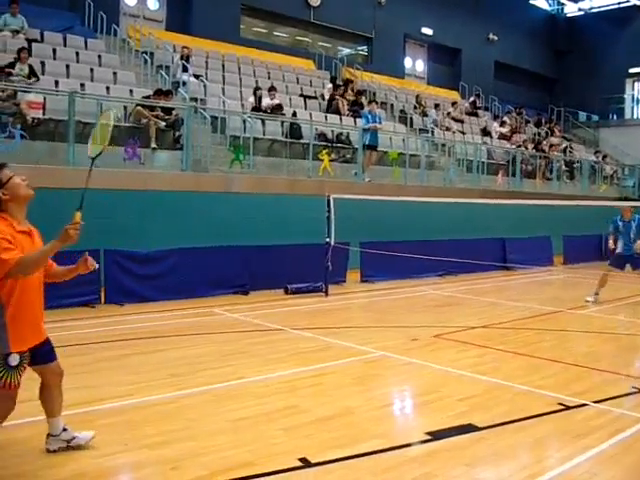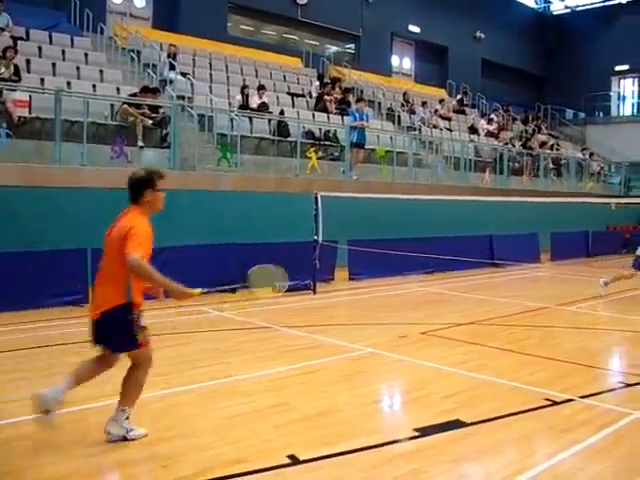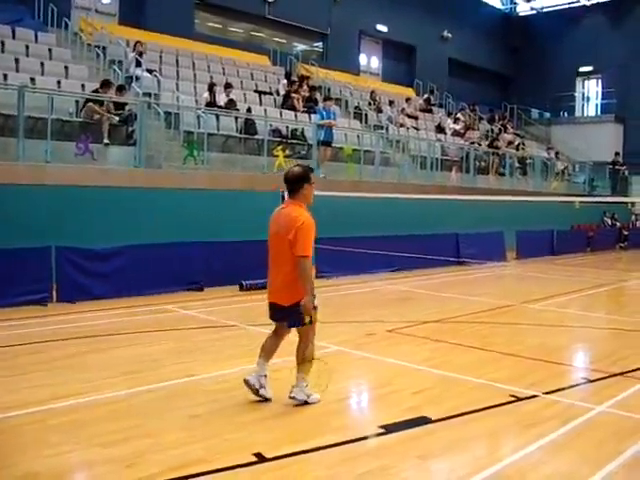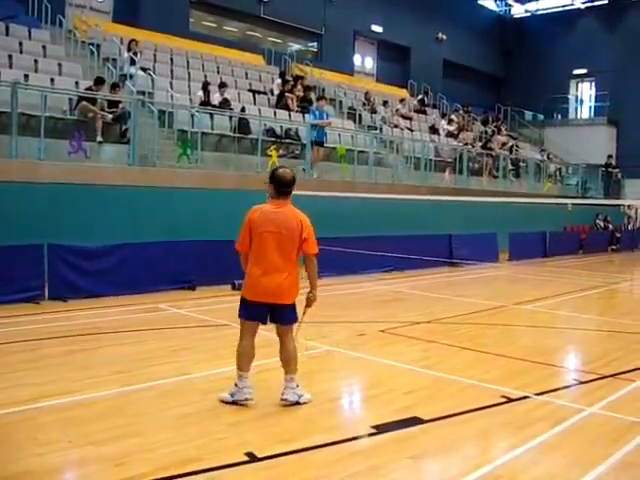
dt=1s
person 1, frame 1
left shoulder: (30, 231)
left elbow: (49, 273)
left wrist: (78, 268)
right wrist: (58, 243)
left hip: (32, 329)
left knee: (53, 374)
left ankle: (58, 434)
person 1, frame 2
left shoulder: (126, 220)
right shoulder: (139, 225)
right elbow: (134, 263)
left wrist: (148, 285)
right wrist: (172, 287)
left hip: (106, 302)
right hip: (118, 305)
left knee: (107, 359)
right knee: (142, 360)
left ankle: (53, 395)
right ankle: (119, 423)
person 1, frame 3
left shoulder: (278, 213)
right shoulder: (303, 218)
right elbow: (303, 260)
right wrist: (308, 295)
left hip: (277, 289)
right hip: (296, 292)
left knee: (280, 330)
right knee: (307, 336)
left ankle: (258, 375)
right ankle: (301, 388)
person 1, frame 4
left shoulder: (255, 214)
right shoulder: (301, 219)
left elbow: (243, 252)
right elbow: (310, 258)
right wrist: (313, 289)
left hip: (255, 288)
right hip: (284, 290)
left knee: (247, 335)
right knee: (287, 337)
left ankle: (242, 388)
right ankle: (291, 389)
